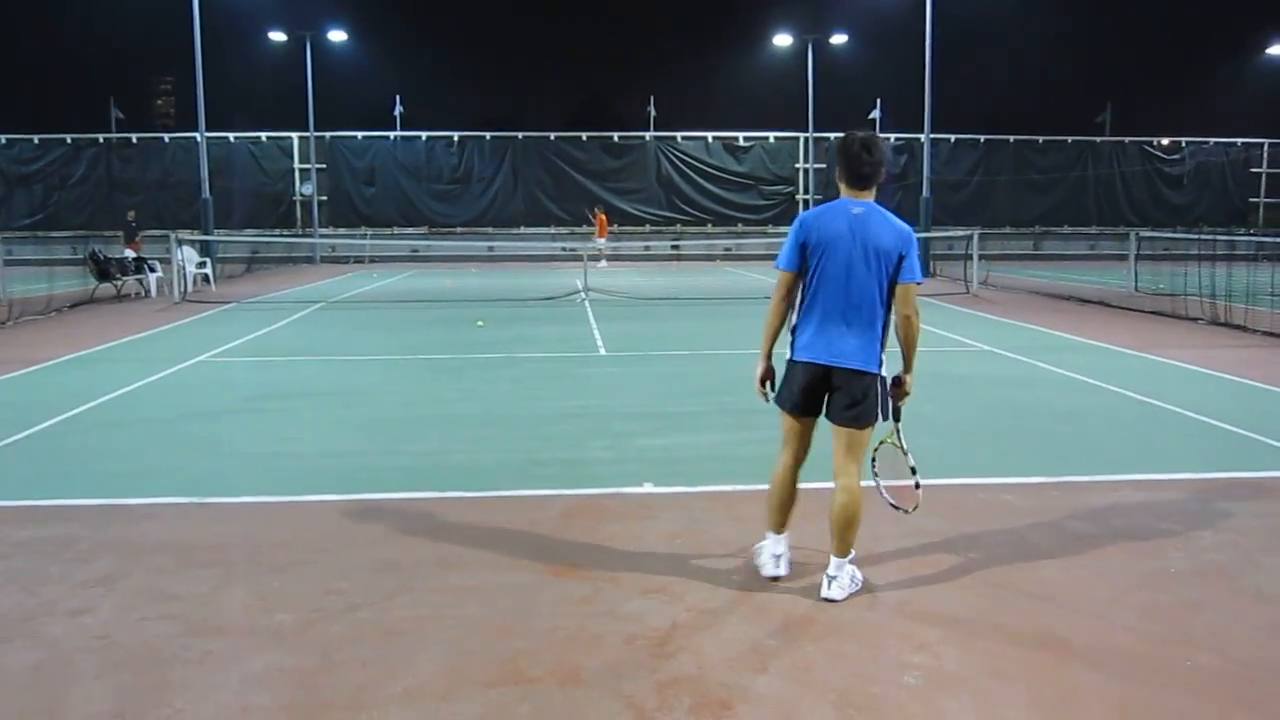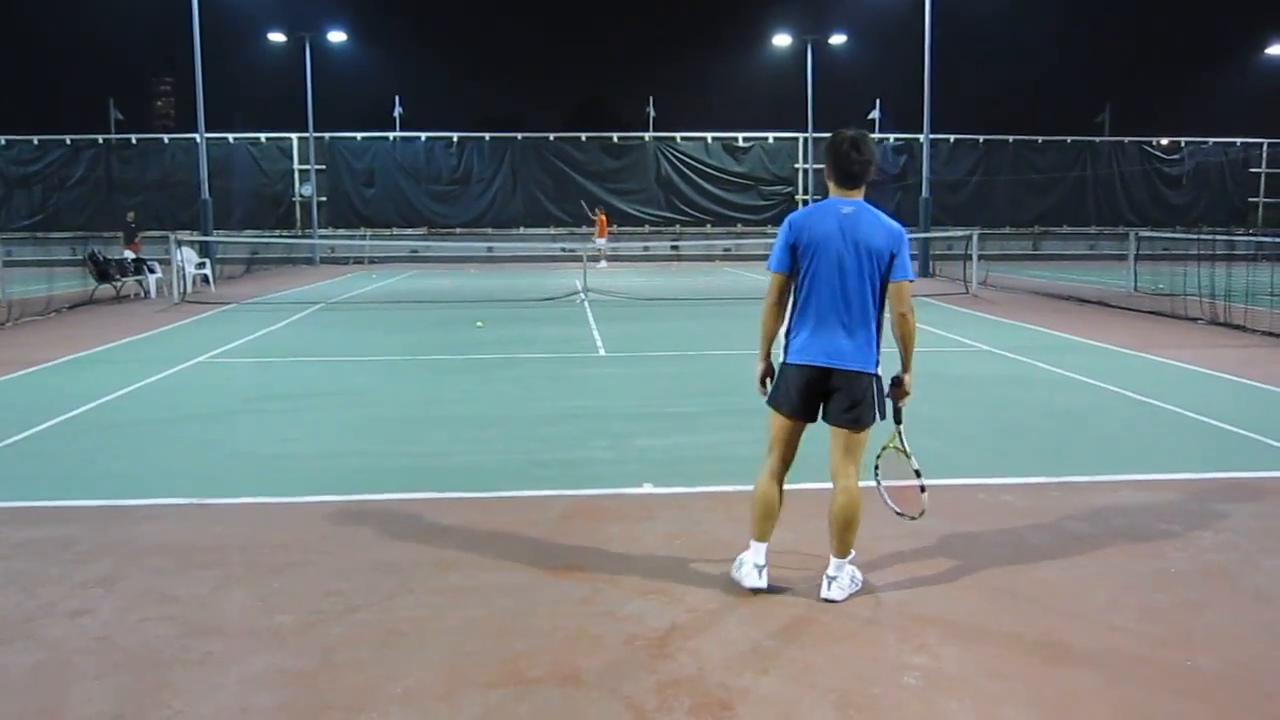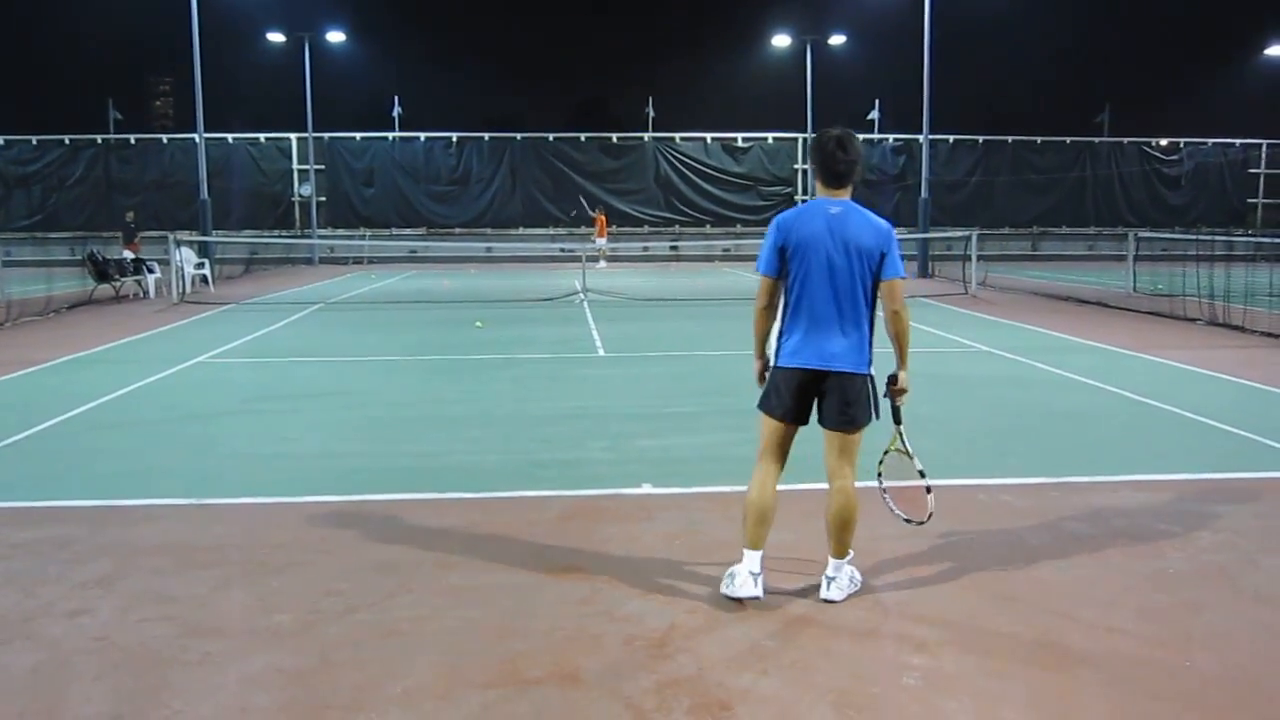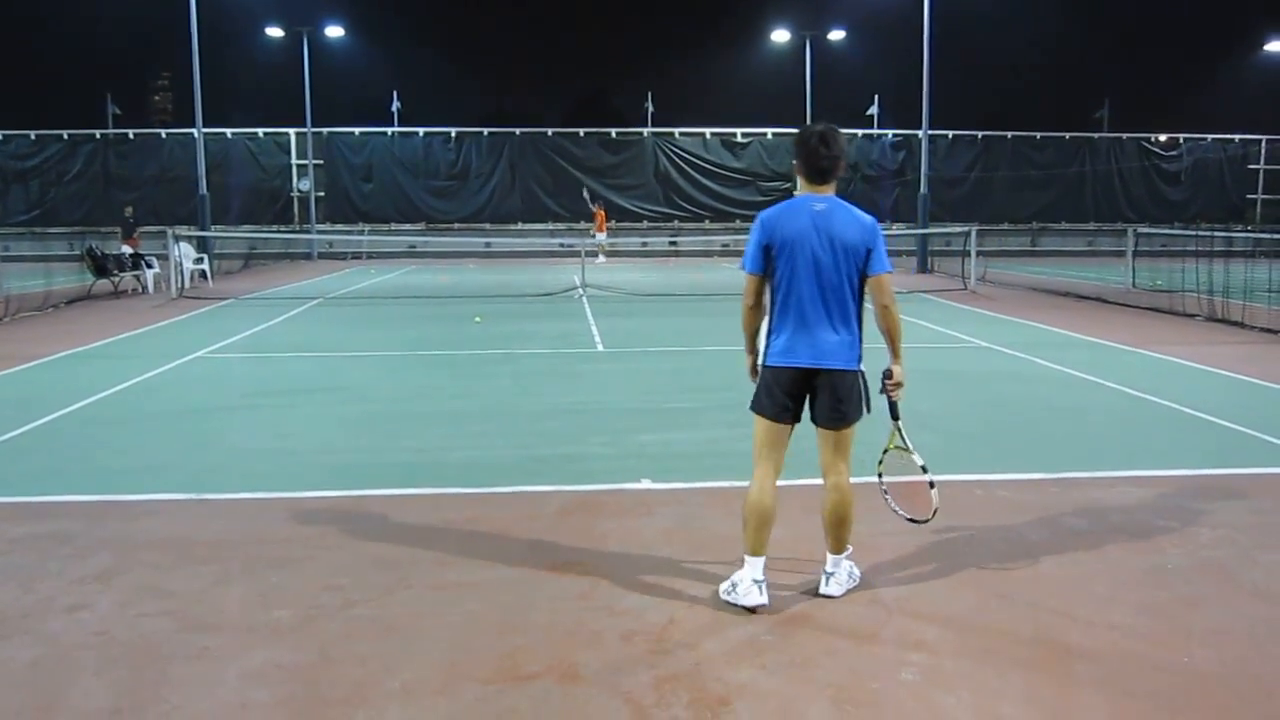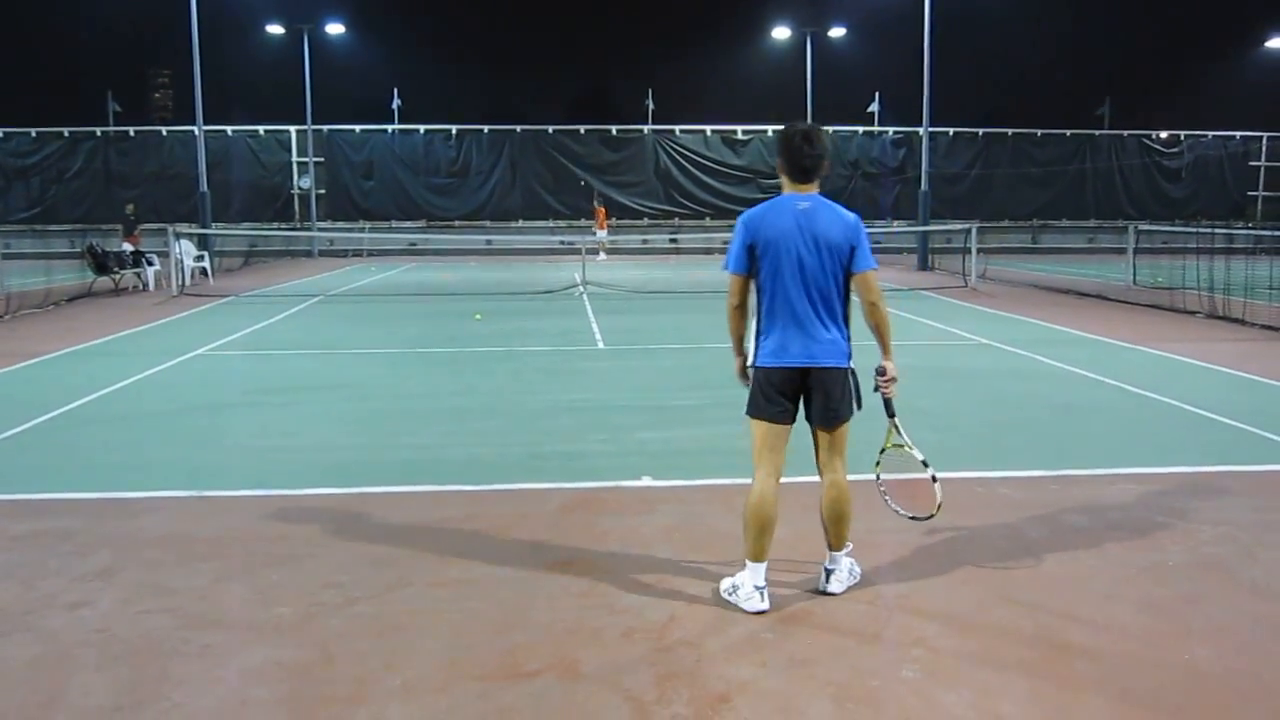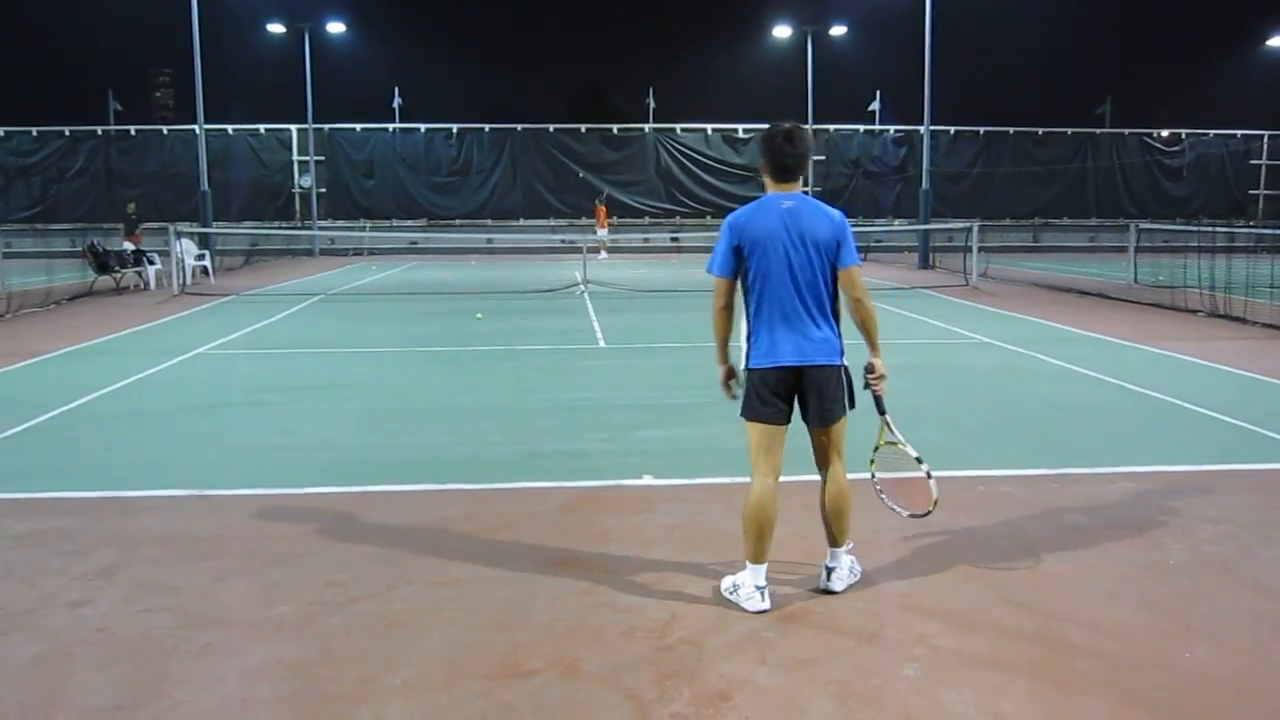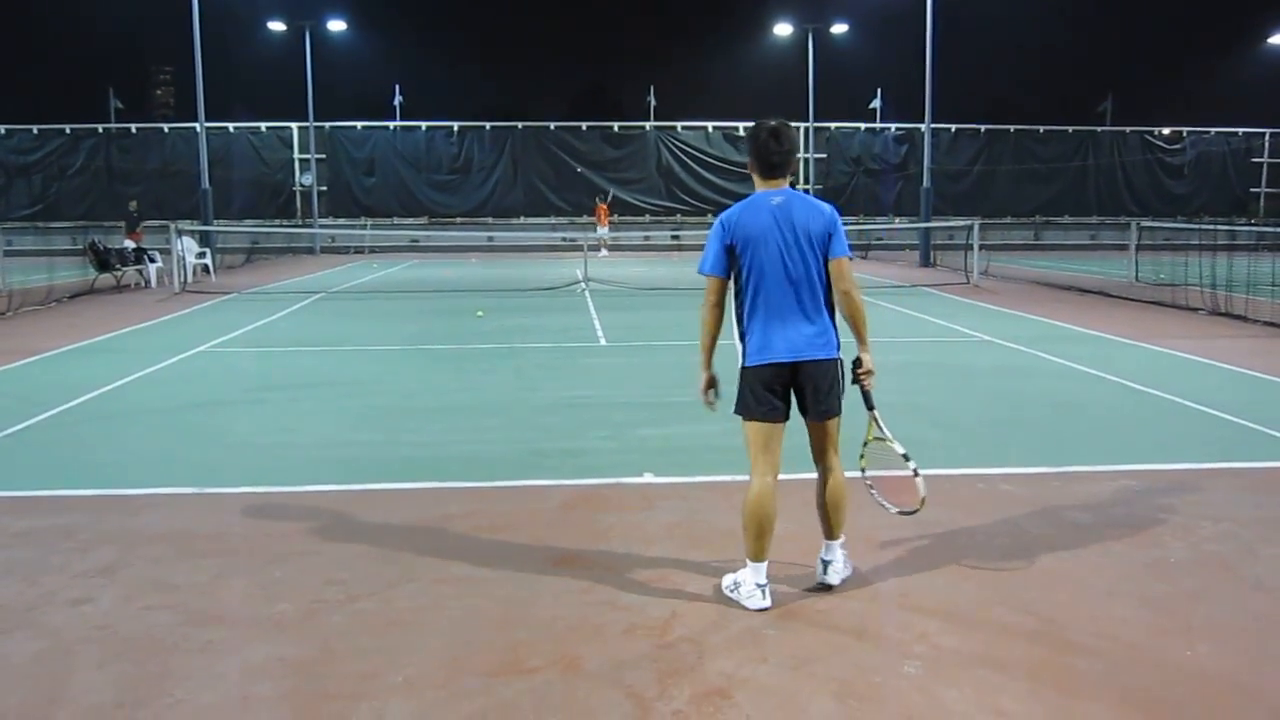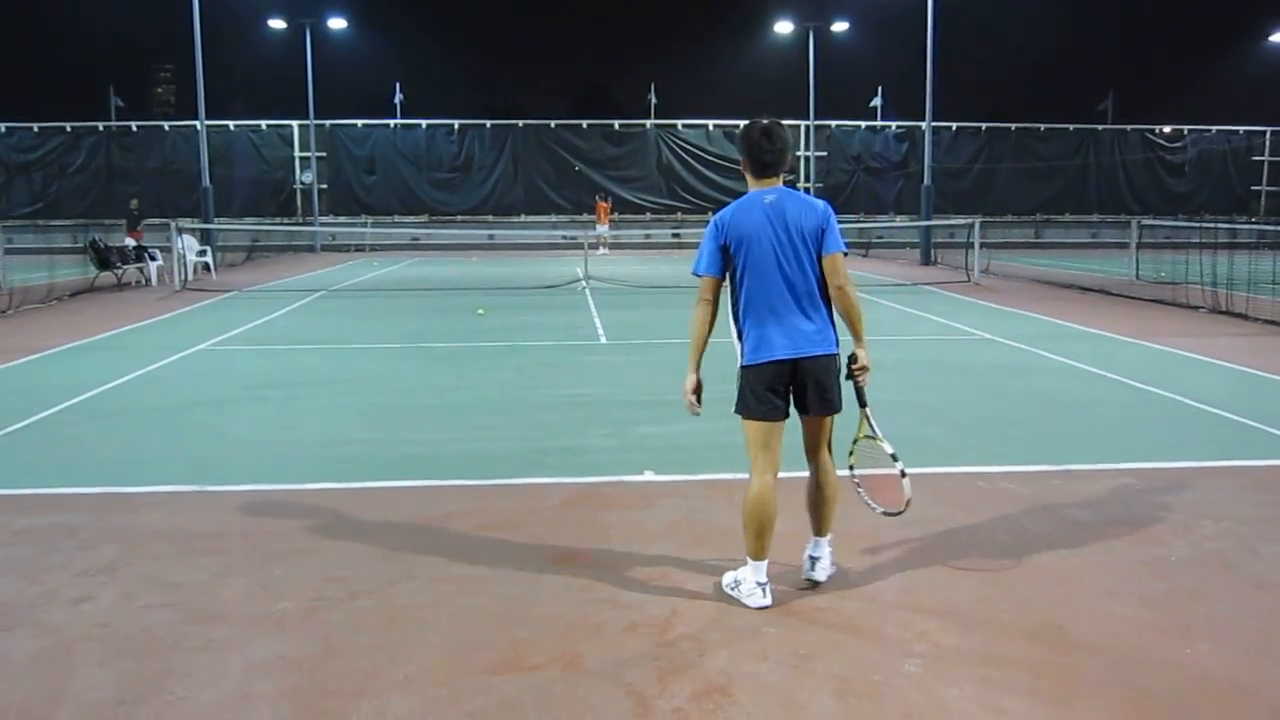
dt=0.1s
person 1, frame 1
left shoulder: (808, 223)
right shoulder: (901, 235)
left elbow: (782, 298)
right elbow: (906, 313)
left wrist: (765, 356)
right wrist: (907, 370)
left hip: (806, 358)
right hip: (860, 366)
left knee: (790, 456)
right knee: (847, 471)
left ankle: (774, 549)
right ankle: (839, 572)
person 1, frame 2
left shoulder: (798, 223)
right shoulder: (891, 233)
left elbow: (775, 300)
right elbow: (902, 311)
left wrist: (763, 358)
right wrist: (906, 369)
left hip: (801, 361)
right hip: (857, 367)
left knee: (775, 462)
right knee: (846, 473)
left ankle: (755, 561)
right ankle: (839, 573)
person 1, frame 3
left shoulder: (785, 225)
right shoulder: (879, 231)
left elbow: (765, 303)
right elbow: (896, 308)
left wrist: (760, 357)
right wrist: (902, 366)
left hip: (793, 363)
right hip: (849, 368)
left knee: (767, 468)
right knee: (841, 476)
left ankle: (749, 572)
right ankle: (837, 574)
person 1, frame 4
left shoulder: (770, 222)
right shoulder: (864, 227)
left elbow: (752, 300)
right elbow: (884, 303)
left wrist: (751, 352)
right wrist: (896, 361)
left hip: (782, 361)
right hip: (839, 364)
left knee: (765, 471)
right knee: (836, 471)
left ankle: (751, 577)
right ankle: (837, 569)
person 1, frame 5
left shoulder: (753, 222)
right shoulder: (847, 223)
left elbow: (737, 301)
right elbow: (871, 299)
left wrist: (739, 353)
right wrist: (887, 356)
left hip: (773, 362)
right hip: (830, 362)
left knee: (765, 474)
right knee: (832, 472)
left ankle: (752, 582)
right ankle: (838, 567)
person 1, frame 6
left shoulder: (738, 223)
right shoulder: (833, 222)
left elbow: (722, 303)
right elbow: (856, 295)
left wrist: (723, 359)
right wrist: (875, 352)
left hip: (766, 363)
right hip: (823, 360)
left knee: (764, 475)
right knee: (832, 467)
left ankle: (754, 582)
right ankle: (838, 564)
person 1, frame 7
left shoulder: (730, 222)
right shoulder: (824, 215)
left elbow: (713, 302)
right elbow: (845, 289)
left wrist: (705, 365)
right wrist: (864, 347)
left hip: (762, 360)
right hip: (820, 357)
left knee: (763, 472)
right knee: (829, 462)
left ankle: (755, 581)
right ankle: (833, 558)
person 1, frame 8
left shoulder: (725, 223)
right shoulder: (817, 211)
left elbow: (707, 301)
right elbow: (840, 284)
left wrist: (693, 367)
right wrist: (860, 343)
left hip: (761, 359)
right hip: (818, 353)
left knee: (763, 470)
right knee: (821, 458)
left ankle: (755, 578)
right ankle: (819, 555)
